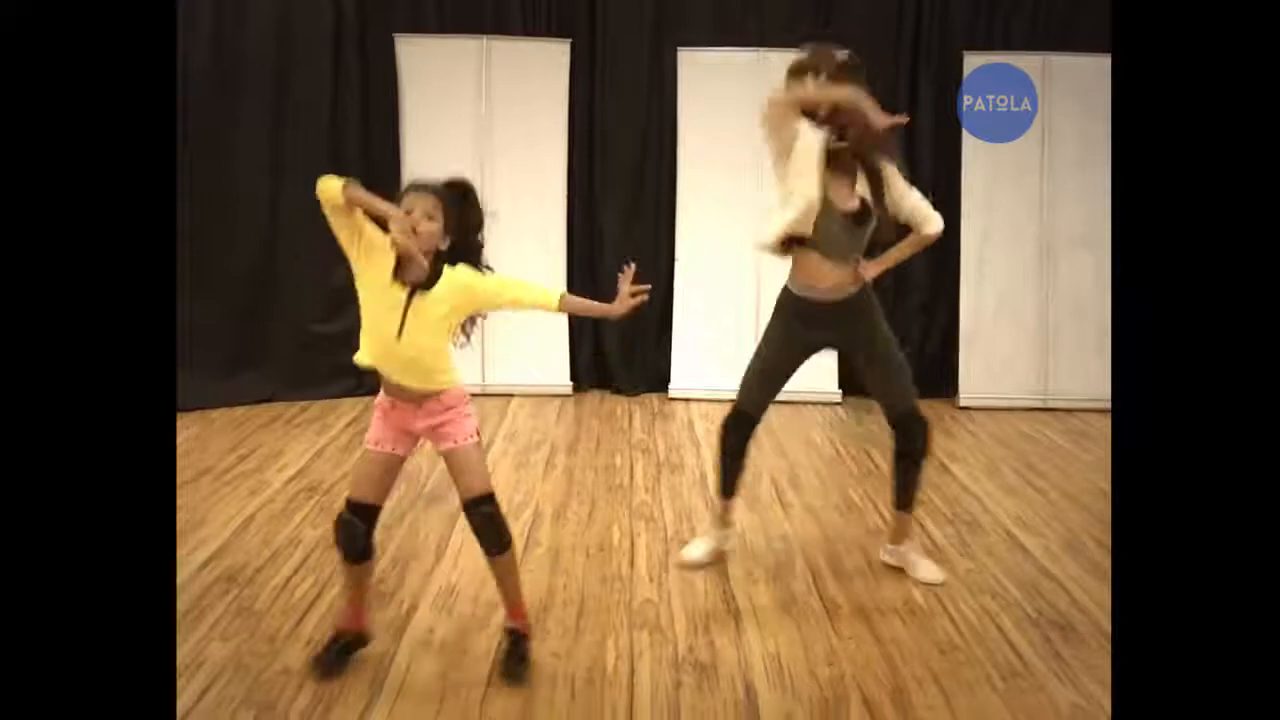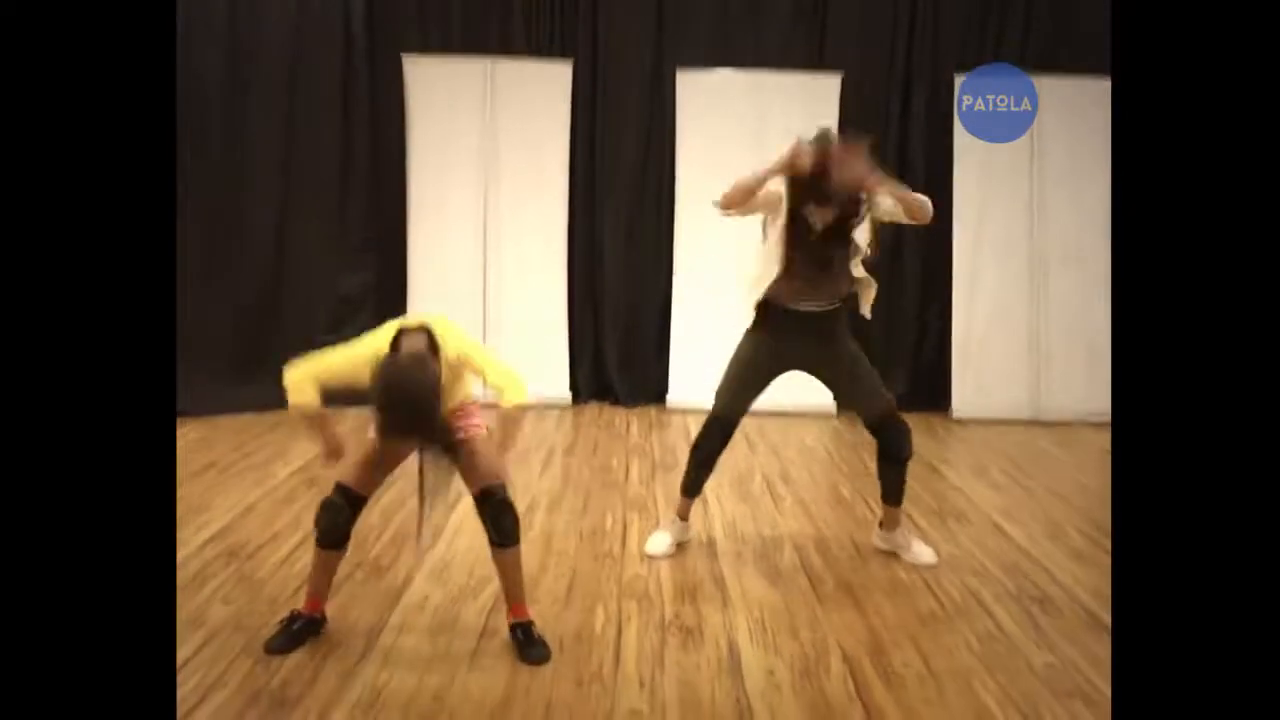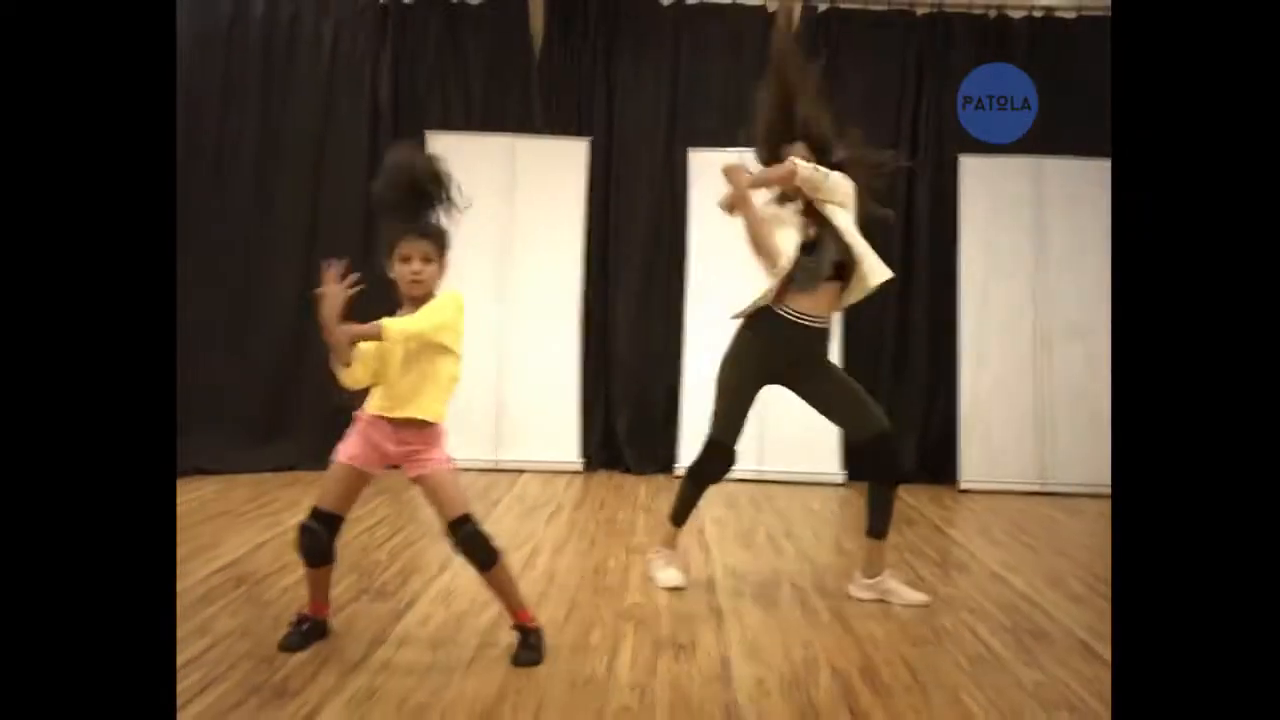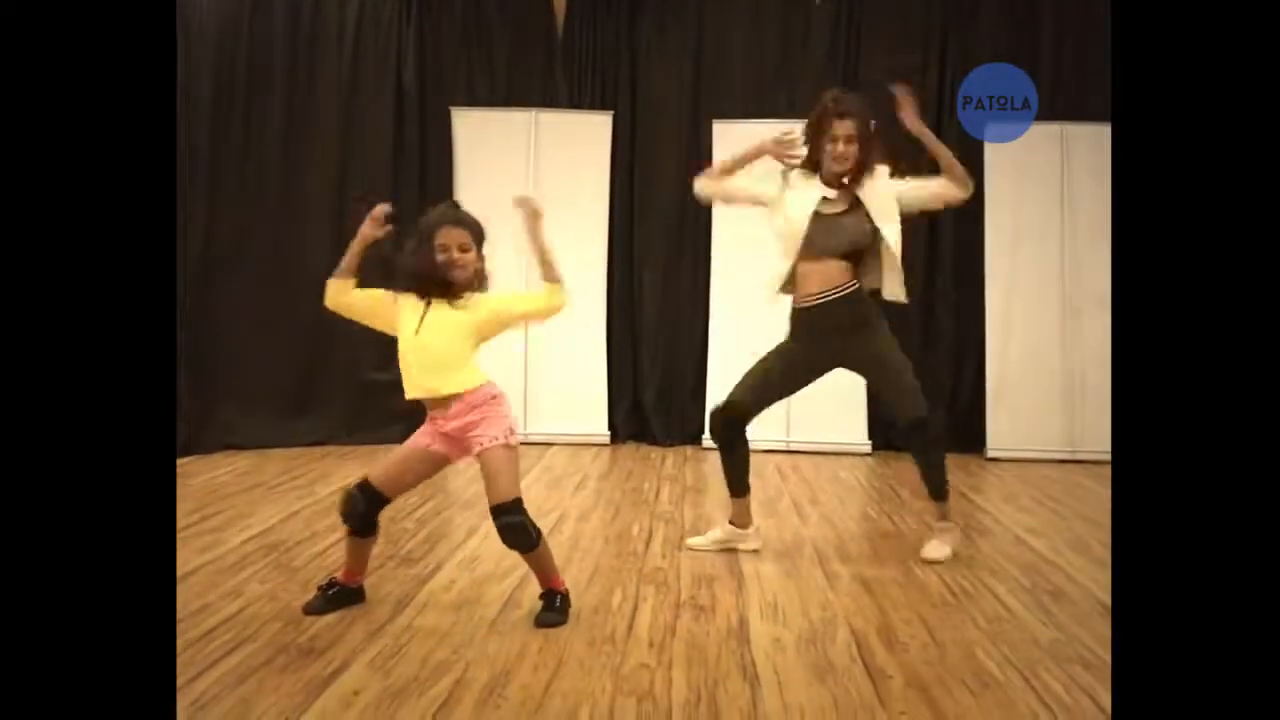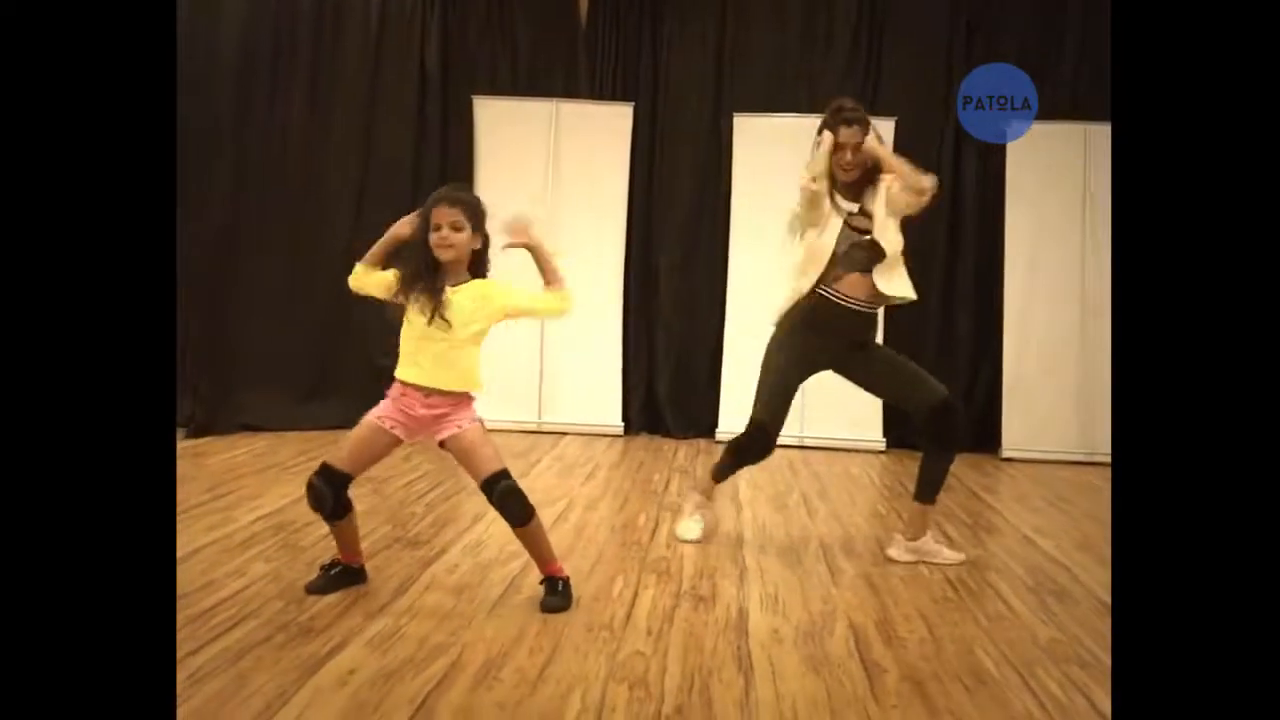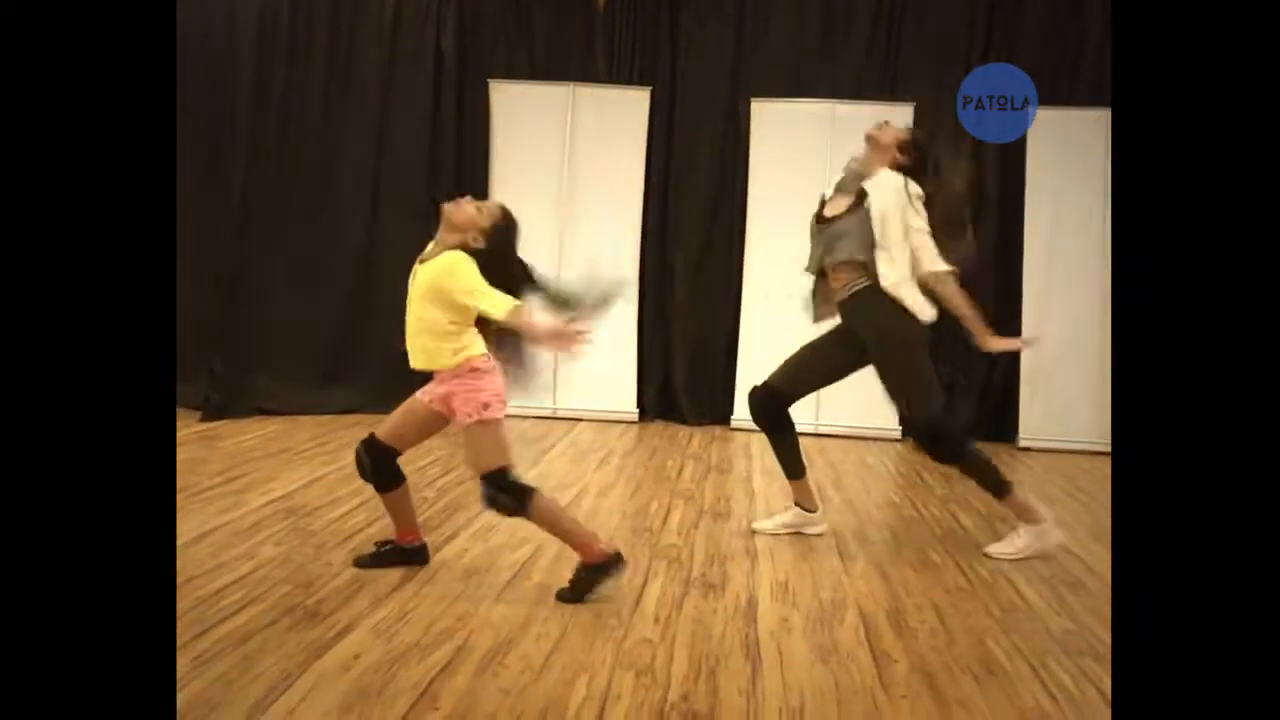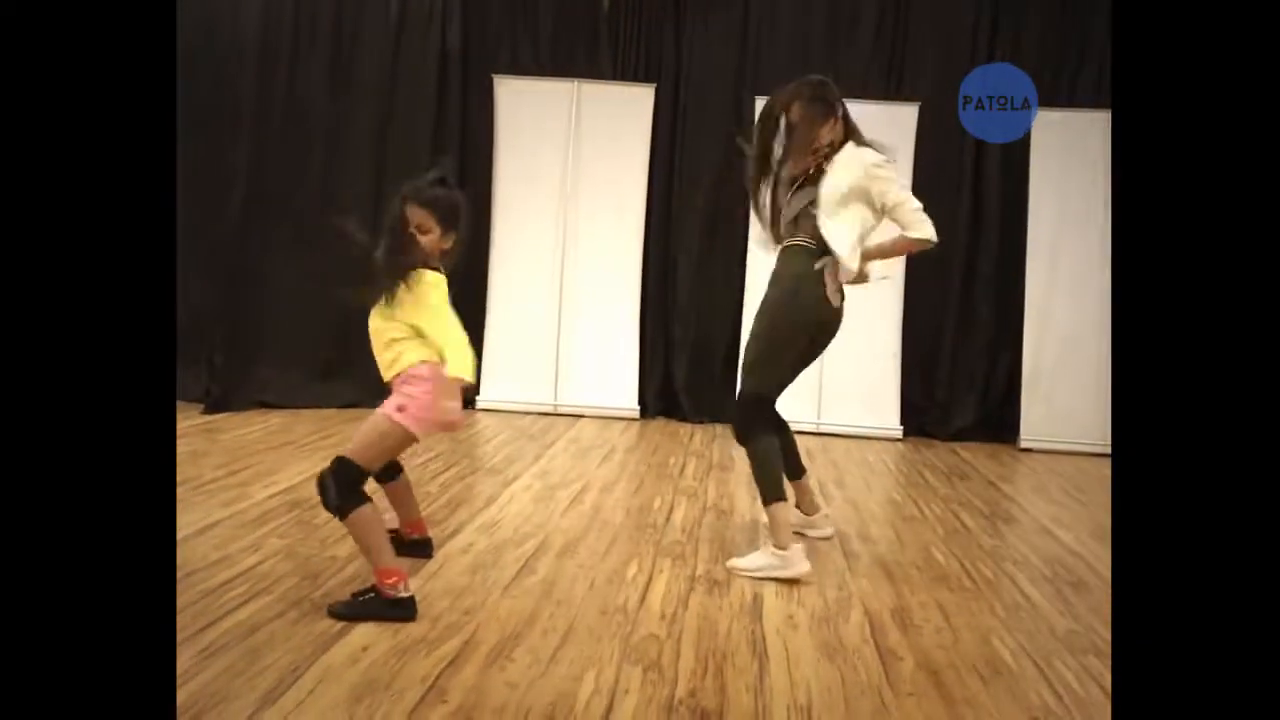
dt=0.7s
person 1, frame 1
left shoulder: (879, 174)
right shoulder: (804, 156)
left elbow: (930, 225)
right elbow: (784, 100)
left wrist: (878, 266)
right wrist: (851, 102)
left hip: (857, 314)
right hip: (797, 314)
left knee: (909, 423)
right knee: (740, 422)
left ankle: (900, 541)
right ankle: (720, 528)
person 1, frame 2
left shoulder: (861, 203)
right shoulder: (784, 194)
left elbow: (922, 214)
right elbow: (727, 203)
left wrist: (880, 182)
right wrist: (781, 166)
left hip: (830, 333)
right hip: (774, 326)
left knee: (892, 430)
right knee: (720, 421)
left ankle: (891, 529)
right ankle: (679, 521)
person 1, frame 3
left shoulder: (840, 188)
right shoulder: (777, 213)
left elbow: (801, 170)
right elbow: (769, 255)
left wrist: (743, 190)
right wrist: (742, 194)
left hip: (810, 357)
right hip: (762, 341)
left knee: (885, 446)
right knee: (719, 452)
left ankle: (872, 573)
right ankle: (668, 548)
person 1, frame 4
left shoulder: (879, 190)
right shoulder: (791, 188)
left elbow: (960, 189)
right elbow: (704, 186)
left wrist: (919, 131)
right wrist: (761, 150)
left hip: (863, 328)
right hip: (808, 334)
left knee: (919, 425)
right knee: (726, 418)
left ankle: (943, 525)
right ankle: (741, 524)
person 1, frame 5
left shoulder: (884, 198)
right shoulder: (812, 200)
left elbow: (925, 187)
right elbow: (813, 181)
left wrist: (879, 152)
right wrist: (824, 144)
left hip: (857, 338)
right hip: (808, 327)
left knee: (943, 412)
right knee: (760, 436)
left ankle: (914, 536)
right ankle: (700, 500)
person 1, frame 6
left shoulder: (893, 191)
right shoulder: (842, 192)
left elbow: (933, 268)
left wrist: (981, 334)
left hip: (885, 317)
right hip: (855, 325)
left knee: (934, 433)
right knee: (765, 399)
left ankle: (1032, 522)
right ankle: (806, 509)
person 1, frame 7
left shoulder: (863, 165)
right shoulder: (805, 167)
left elbow: (923, 233)
right elbow: (776, 216)
left wrist: (861, 255)
right wrist: (793, 162)
left hip: (799, 288)
right hip: (813, 298)
left knee: (749, 410)
right knee: (759, 406)
left ankle: (783, 548)
right ankle: (811, 512)
person 2, frame 1
left shoulder: (460, 282)
right shoulder: (374, 255)
left elbow: (533, 294)
right elbow: (328, 190)
left wrist: (606, 308)
right wrist: (390, 217)
left hip: (446, 408)
right hip: (394, 407)
left knee: (484, 515)
right knee: (354, 520)
left ankle: (517, 627)
right ankle: (352, 628)
person 2, frame 2
left shoulder: (455, 348)
right shoulder: (370, 355)
left elbow: (514, 391)
right elbow: (298, 375)
left wrist: (496, 454)
right wrist: (327, 436)
left hip: (455, 414)
right hip: (399, 411)
left knee: (496, 503)
right knee: (339, 506)
left ankle: (519, 621)
right ankle: (310, 613)
person 2, frame 3
left shoulder: (449, 306)
right shoulder: (373, 328)
left elbow: (405, 330)
right elbow: (352, 377)
left wrist: (346, 327)
right wrist: (330, 323)
left hip: (422, 439)
right hip: (371, 434)
left knee: (469, 539)
right knee: (315, 531)
left ankle: (527, 626)
right ankle: (314, 617)
person 2, frame 4
left shoulder: (485, 306)
right shoulder: (404, 305)
left elbow: (552, 300)
right elbow: (336, 298)
left wrist: (535, 235)
right wrist: (362, 241)
left hip: (481, 412)
right hip: (438, 424)
left knee: (511, 519)
right knee: (360, 500)
left ankle: (554, 591)
right ankle: (349, 583)
person 2, frame 5
left shoulder: (489, 293)
right shoulder: (412, 281)
left elbow: (558, 302)
right elbow: (359, 279)
left wrist: (534, 246)
right wrist: (396, 233)
left hip: (454, 408)
right hip: (399, 402)
left knee: (502, 490)
right knee: (324, 485)
left ankle: (555, 576)
right ankle: (350, 564)
person 2, frame 6
left shoulder: (454, 266)
right shoulder: (433, 257)
left elbow: (495, 303)
left wrist: (541, 329)
left hip: (473, 380)
right hip: (445, 382)
left knee: (500, 488)
right knee: (372, 453)
left ankle: (598, 553)
right ankle: (409, 542)
person 2, frame 7
left shoulder: (425, 284)
right shoulder: (413, 269)
left elbow: (454, 343)
left wrist: (451, 395)
left hip: (421, 388)
right hip: (415, 388)
left knee: (337, 481)
right knee: (370, 453)
left ankle: (393, 592)
right ankle: (415, 534)
